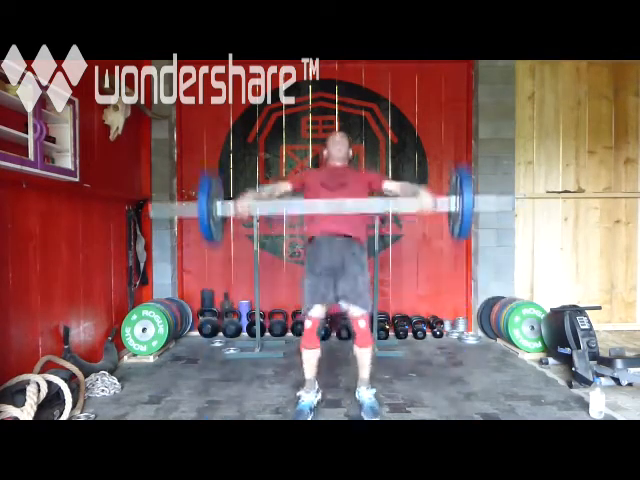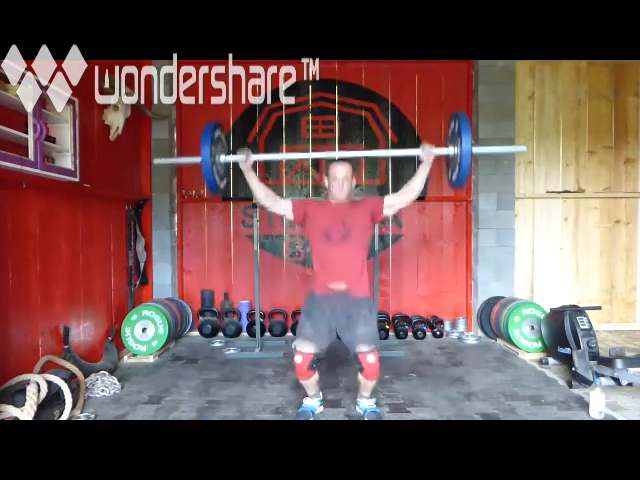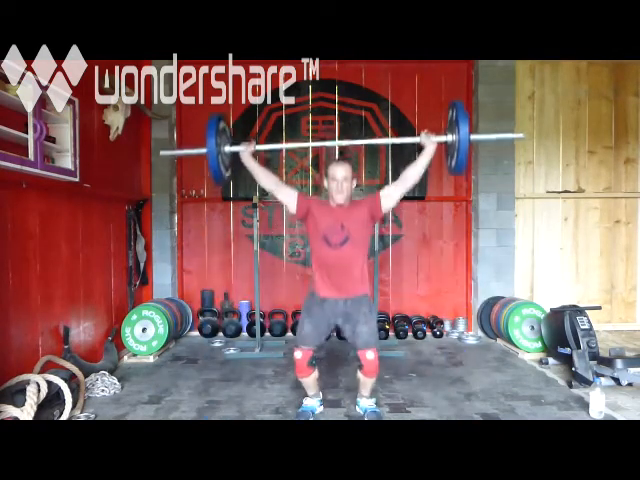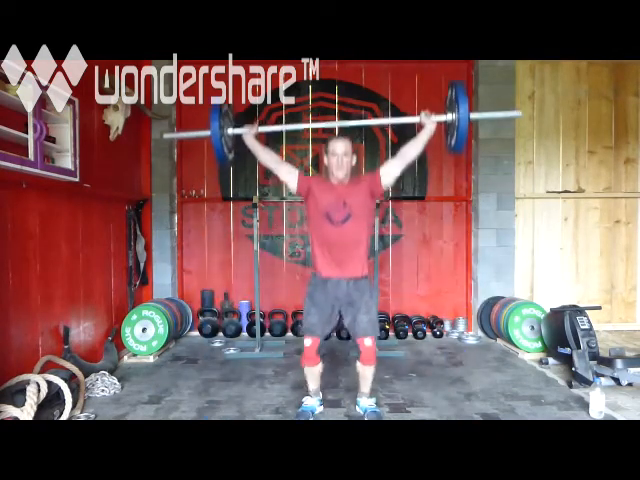
dt=0.2s
person 1, frame 1
left shoulder: (364, 176)
right shoulder: (310, 176)
left elbow: (396, 187)
right elbow: (278, 188)
left wrist: (421, 192)
right wrist: (251, 196)
left hip: (351, 250)
right hip: (319, 250)
left knee: (360, 321)
right knee: (312, 321)
left ankle: (365, 391)
right ankle: (310, 392)
person 1, frame 2
left shoulder: (366, 210)
right shoulder: (311, 210)
left elbow: (406, 196)
right elbow: (271, 201)
left wrist: (426, 163)
right wrist: (247, 169)
left hip: (357, 300)
right hip: (321, 299)
left knee: (370, 364)
right knee: (302, 361)
left ankle: (365, 400)
right ankle: (313, 399)
person 1, frame 3
left shoulder: (367, 209)
right shoulder: (311, 209)
left elbow: (404, 183)
right elbow: (274, 185)
left wrist: (428, 150)
right wrist: (246, 157)
left hip: (357, 299)
right hip: (320, 298)
left knee: (369, 359)
right knee: (302, 356)
left ankle: (365, 400)
right ankle: (313, 399)
person 1, frame 4
left shoulder: (368, 186)
right shoulder: (311, 187)
left elbow: (402, 158)
right elbow: (275, 163)
left wrist: (428, 128)
right wrist: (250, 139)
left hip: (358, 282)
right hip: (322, 281)
left knee: (367, 344)
right knee: (310, 343)
left ankle: (365, 399)
right ankle: (313, 399)
